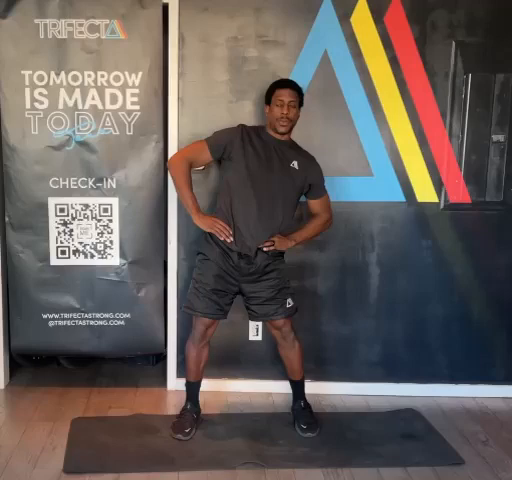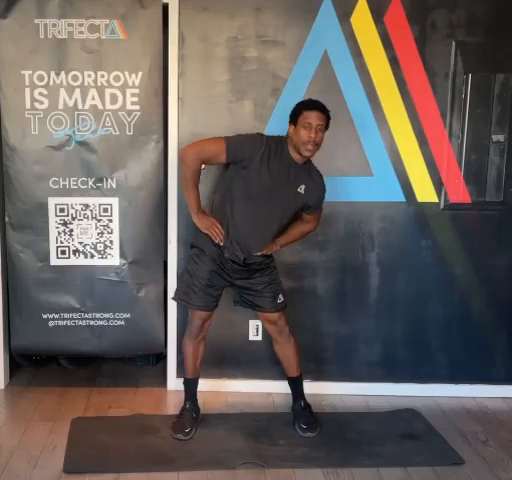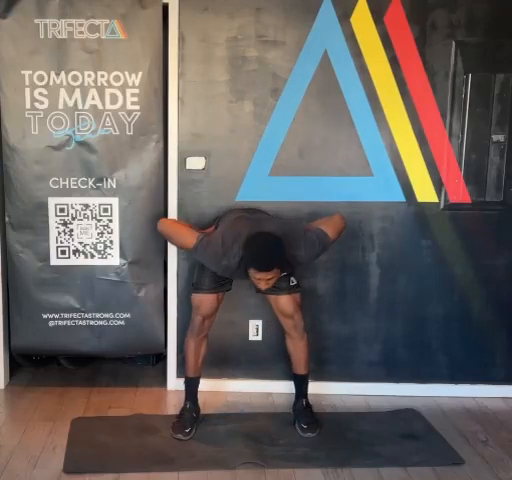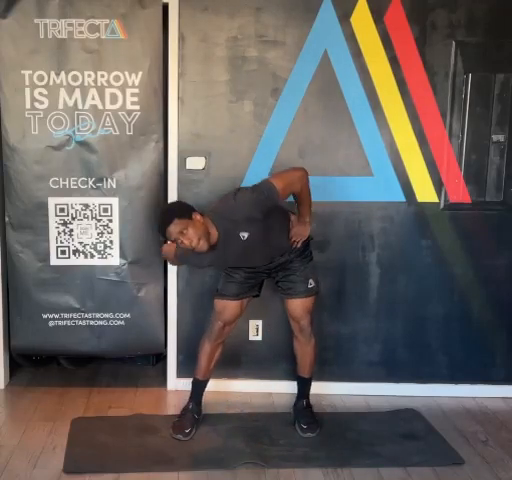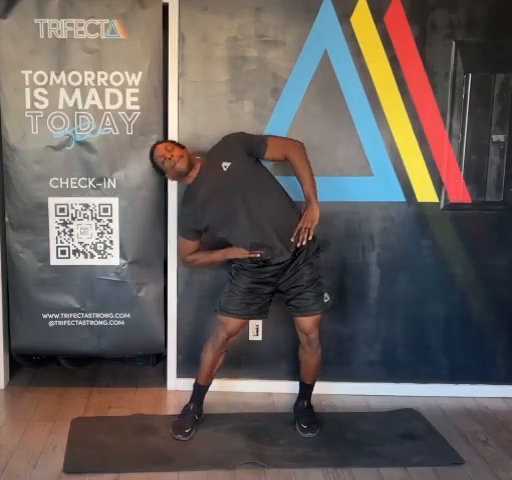
dt=0.7s
person 1, frame 1
left shoulder: (306, 164)
right shoulder: (237, 138)
left elbow: (324, 215)
right elbow: (179, 161)
left wrist: (292, 240)
right wrist: (197, 215)
left hip: (267, 264)
right hip: (220, 256)
left knee: (284, 331)
right knee: (202, 330)
left ankle: (300, 403)
right ankle: (191, 406)
person 1, frame 2
left shoulder: (314, 183)
right shoulder: (256, 147)
left elbow: (309, 221)
right elbow: (190, 154)
left wrist: (277, 243)
right wrist: (197, 213)
left hip: (258, 261)
right hip: (213, 251)
left knee: (278, 327)
right knee: (197, 326)
left ankle: (300, 403)
right ankle: (190, 405)
person 1, frame 3
left shoulder: (301, 249)
right shoulder: (219, 255)
left elbow: (338, 220)
right elbow: (165, 225)
right wrist: (201, 234)
left knee: (293, 321)
right knee: (201, 320)
left ankle: (301, 402)
right ankle: (190, 405)
person 1, frame 4
left shoulder: (240, 208)
right shoulder: (191, 253)
left elbow: (298, 175)
right elbow: (167, 252)
left wrist: (304, 221)
left hip: (290, 253)
right hip: (242, 264)
left knee: (302, 324)
right knee: (218, 327)
left ankle: (303, 402)
right ankle: (193, 405)
person 1, frame 5
left shoulder: (232, 147)
right shoulder: (190, 208)
left elbow: (294, 148)
right elbow: (189, 256)
left wrist: (312, 204)
right wrist: (230, 252)
left hip: (298, 256)
right hip: (252, 267)
left knee: (309, 334)
right knee: (222, 335)
left ankle: (303, 404)
right ankle: (194, 406)
